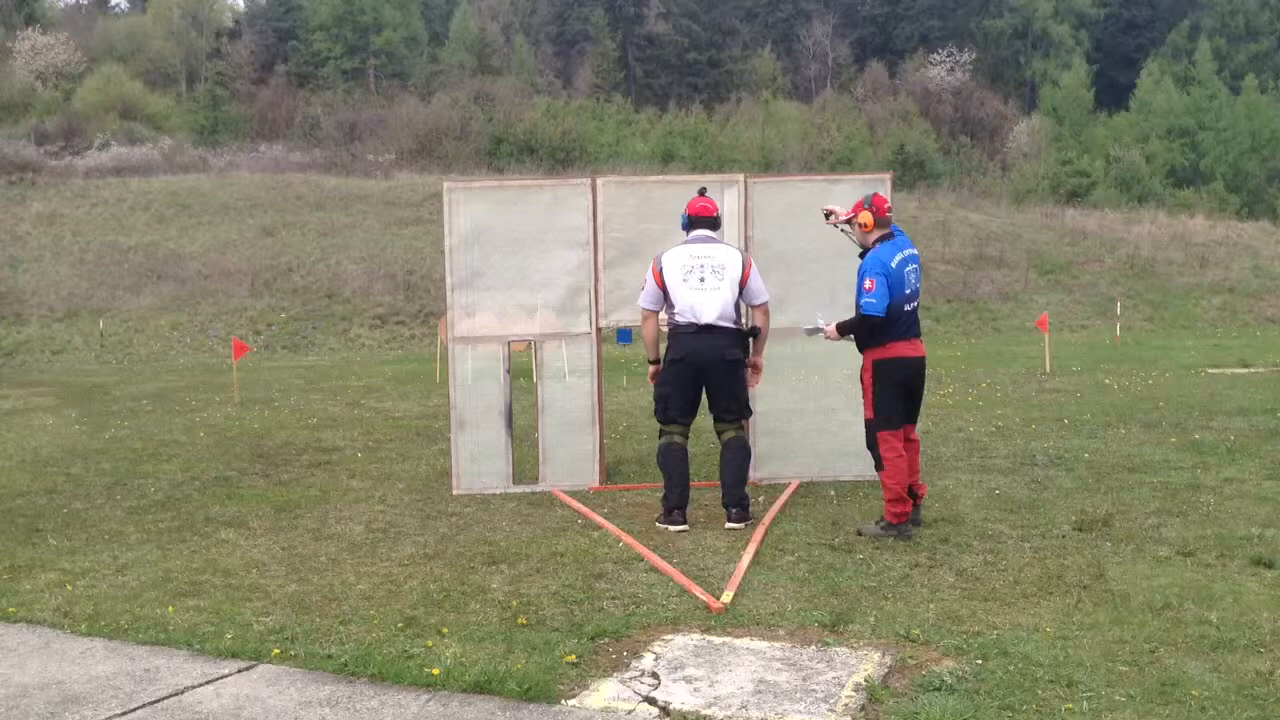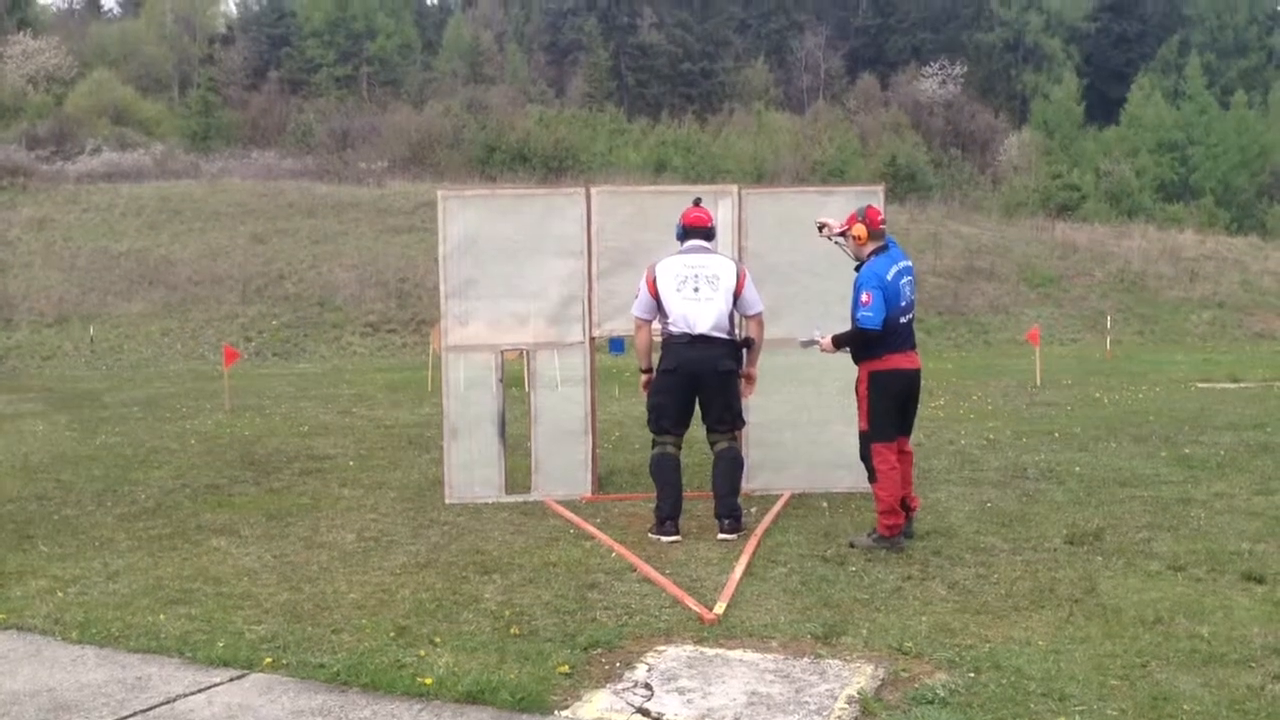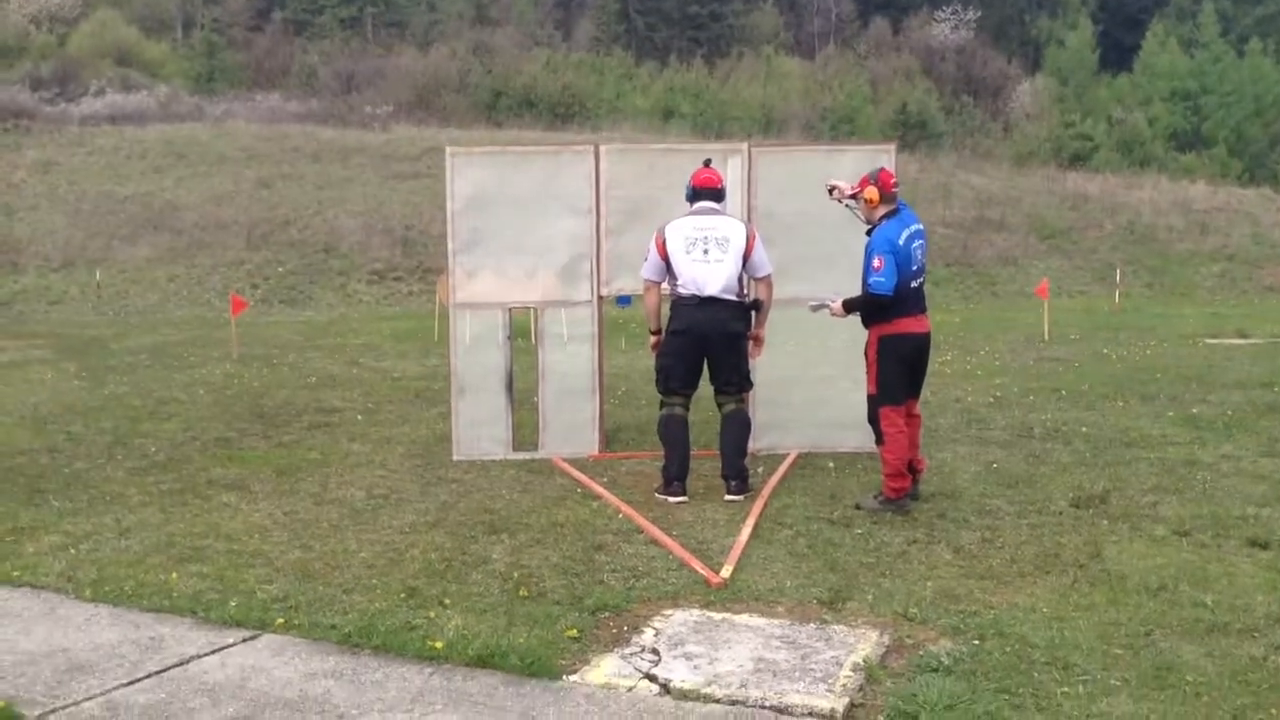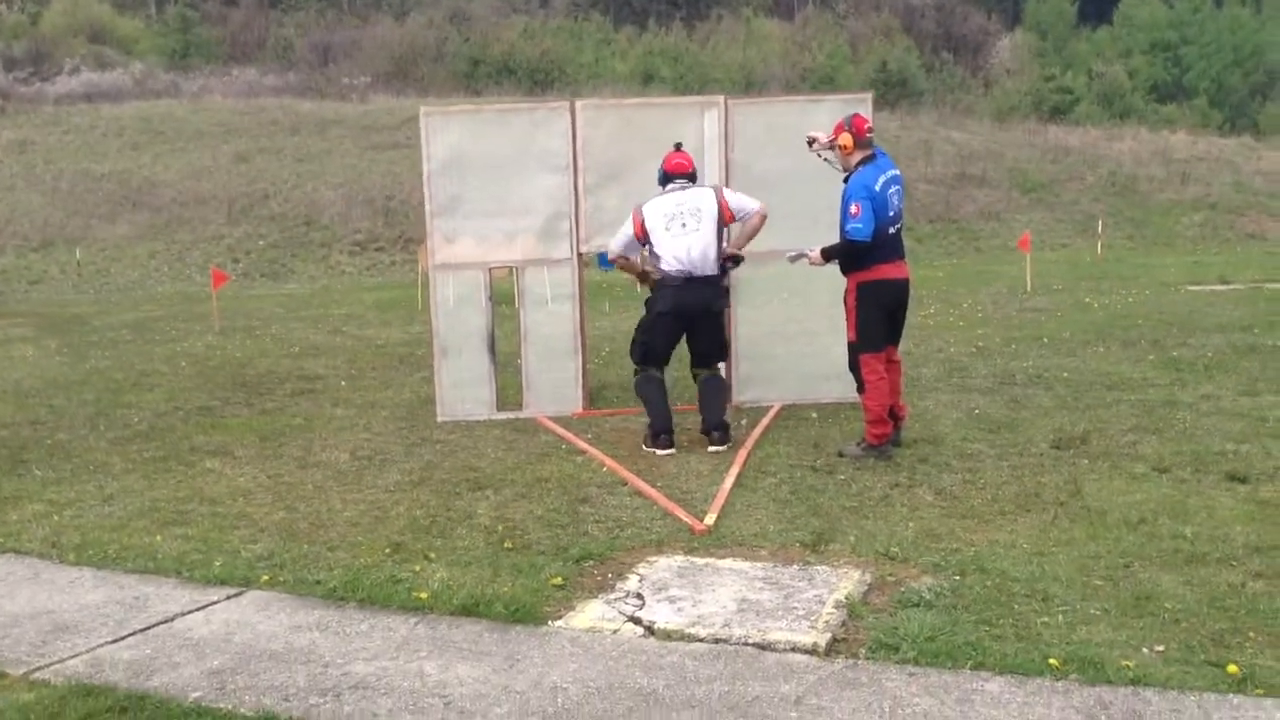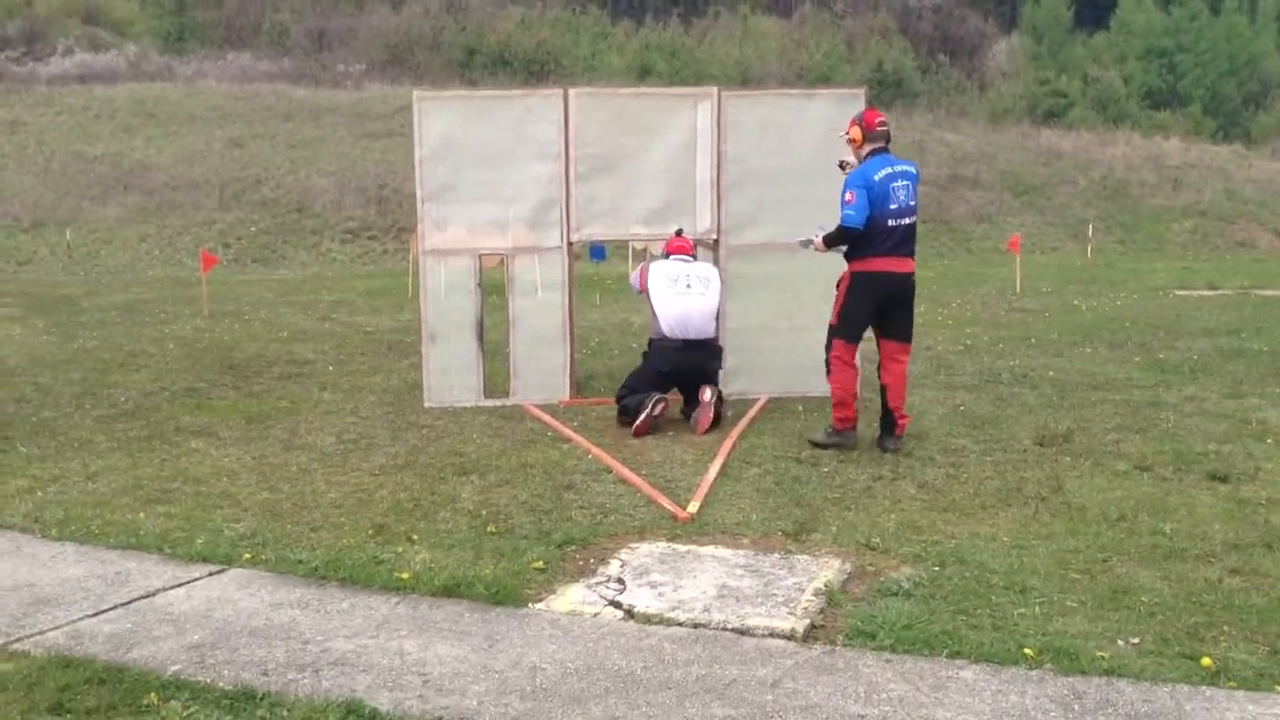
dt=1s
person 1, frame 1
left shoulder: (874, 262)
right shoulder: (905, 244)
left elbow: (871, 316)
right elbow: (886, 230)
left wrist: (840, 329)
right wrist: (846, 217)
left hip: (885, 360)
right hip: (913, 354)
left knee: (886, 439)
right knee: (906, 433)
left ankle: (897, 519)
right ankle: (913, 503)
person 1, frame 2
left shoulder: (870, 274)
right shoulder: (899, 255)
left elbow: (868, 329)
right elbow: (879, 242)
left wrist: (836, 342)
right wrist: (841, 229)
left hip: (881, 372)
right hip: (909, 366)
left knee: (880, 451)
right knee: (900, 445)
left ankle: (889, 530)
right ankle: (905, 516)
person 1, frame 3
left shoulder: (882, 238)
right shoulder: (910, 219)
left elbow: (880, 295)
right elbow: (890, 204)
left wrist: (846, 306)
right wrist: (851, 193)
left hip: (891, 336)
right hip: (918, 330)
left knee: (887, 414)
right knee: (907, 408)
left ankle: (895, 492)
right ankle: (911, 478)
person 1, frame 4
left shoulder: (858, 185)
right shoulder: (888, 165)
left elbow: (857, 241)
right elbow: (870, 152)
left wrist: (825, 255)
right wrist: (830, 143)
left hip: (870, 283)
right hip: (898, 277)
left knee: (868, 362)
right knee: (888, 356)
left ankle: (877, 439)
right ankle: (894, 425)
person 1, frame 5
left shoulder: (860, 177)
right shoulder: (910, 170)
left elbow: (852, 228)
left wrist: (826, 241)
left hip: (867, 274)
right hip: (903, 274)
left knee: (840, 349)
right knee: (896, 354)
left ankle: (843, 427)
right ankle: (893, 431)
person 2, frame 1
left shoulder: (665, 260)
right shoulder: (738, 258)
left elbow: (649, 315)
right elbow: (761, 310)
left wrist: (654, 360)
right wrist: (757, 354)
left hip: (683, 346)
right hip: (726, 346)
left knee: (674, 429)
right knee: (732, 427)
left ankle: (675, 512)
right ankle: (736, 510)
person 2, frame 2
left shoulder: (659, 269)
right shoulder: (733, 268)
left elbow: (642, 325)
right elbow: (755, 320)
left wrist: (646, 369)
right wrist: (751, 365)
left hip: (676, 356)
right hip: (720, 357)
left knee: (666, 439)
right knee: (725, 438)
left ankle: (667, 523)
right ankle: (728, 520)
person 2, frame 3
left shoulder: (668, 231)
right shoulder: (742, 230)
left elbow: (651, 287)
right elbow: (764, 282)
left wrist: (655, 330)
right wrist: (759, 326)
left hip: (685, 317)
right hip: (728, 318)
left knee: (674, 400)
right knee: (732, 399)
left ankle: (674, 483)
right ankle: (735, 481)
person 2, frame 4
left shoulder: (645, 210)
right shoulder: (714, 196)
left elbow: (616, 254)
right elbow: (759, 212)
left wrist: (642, 273)
right wrist: (735, 248)
left hip: (668, 297)
right hip: (709, 295)
left knee: (647, 365)
right knee: (708, 366)
left ankle: (660, 434)
right ankle: (716, 431)
person 2, frame 5
left shoulder: (651, 269)
right shoulder: (711, 271)
left elbow: (636, 281)
left hip: (665, 353)
right hip: (704, 354)
left knee: (626, 400)
right knee: (698, 403)
left ankle: (647, 405)
right ankle: (704, 405)
